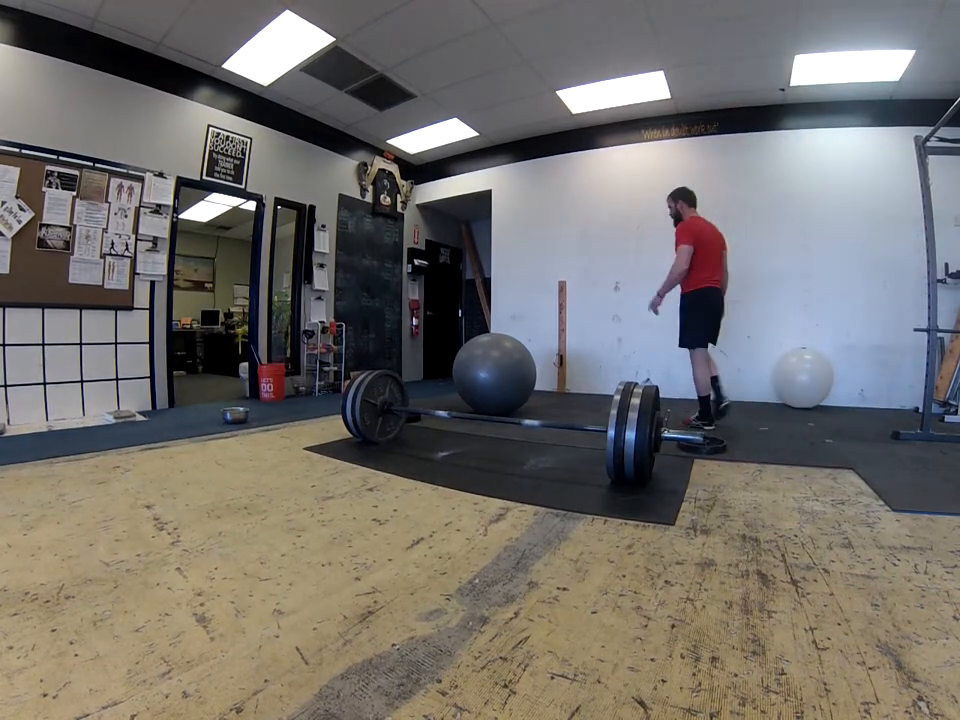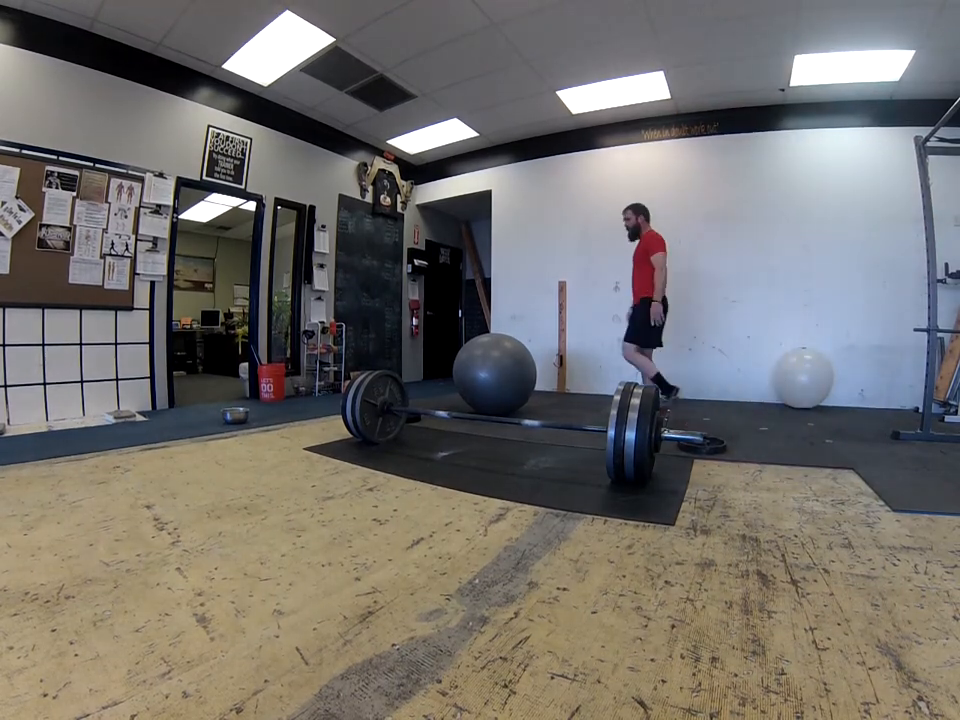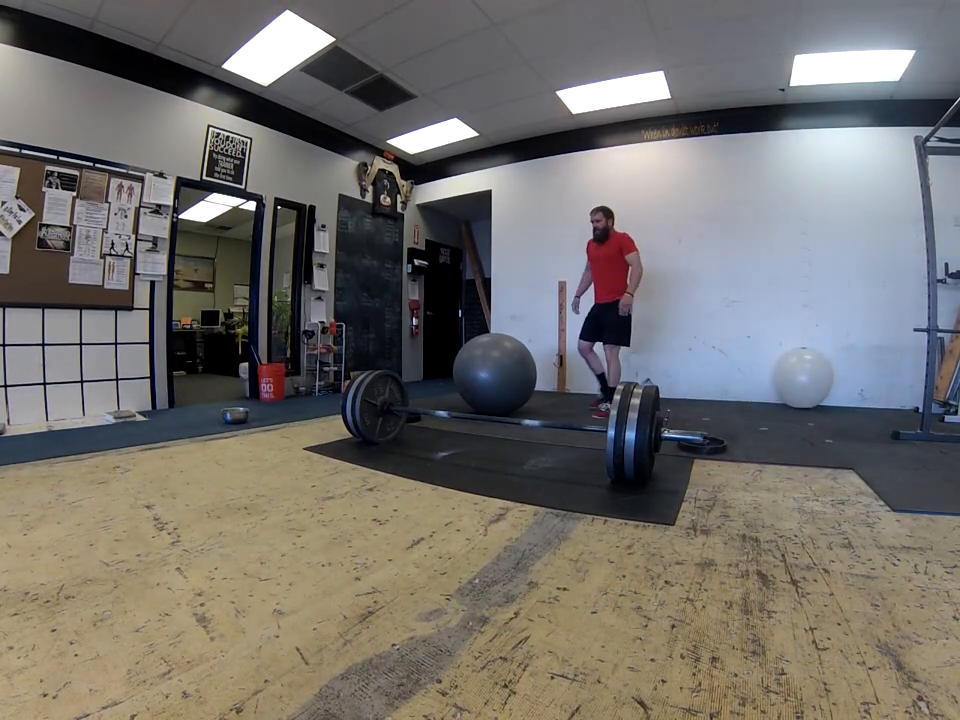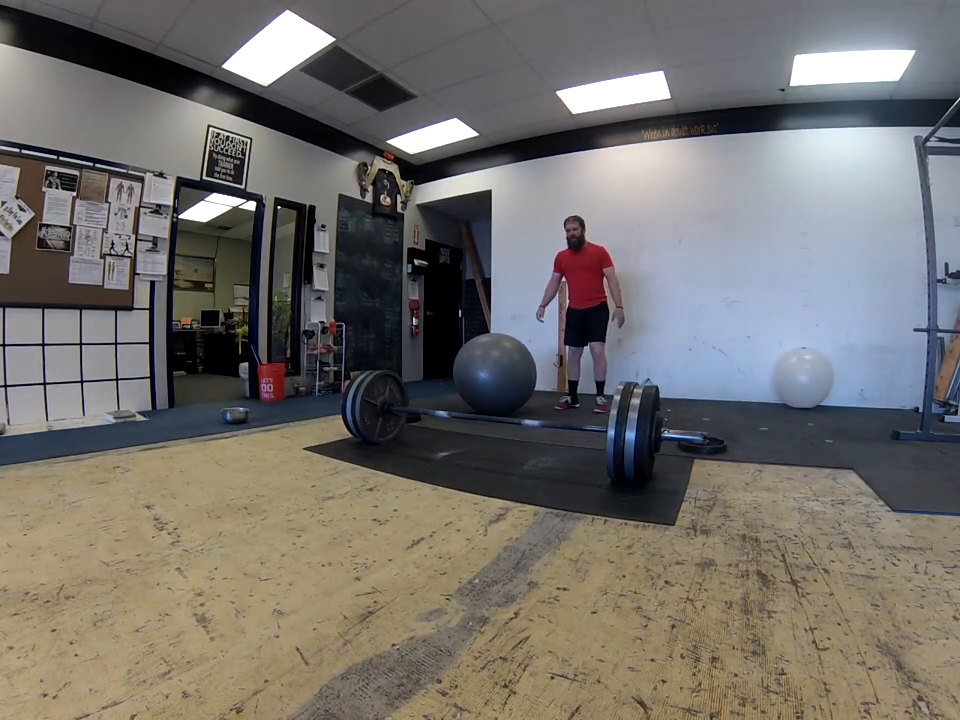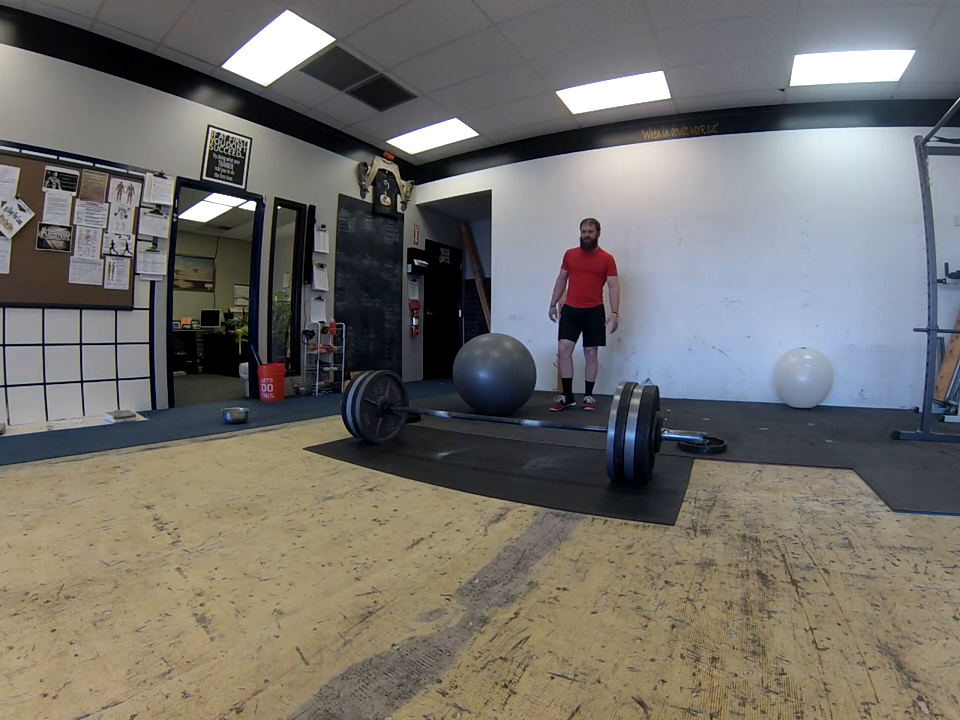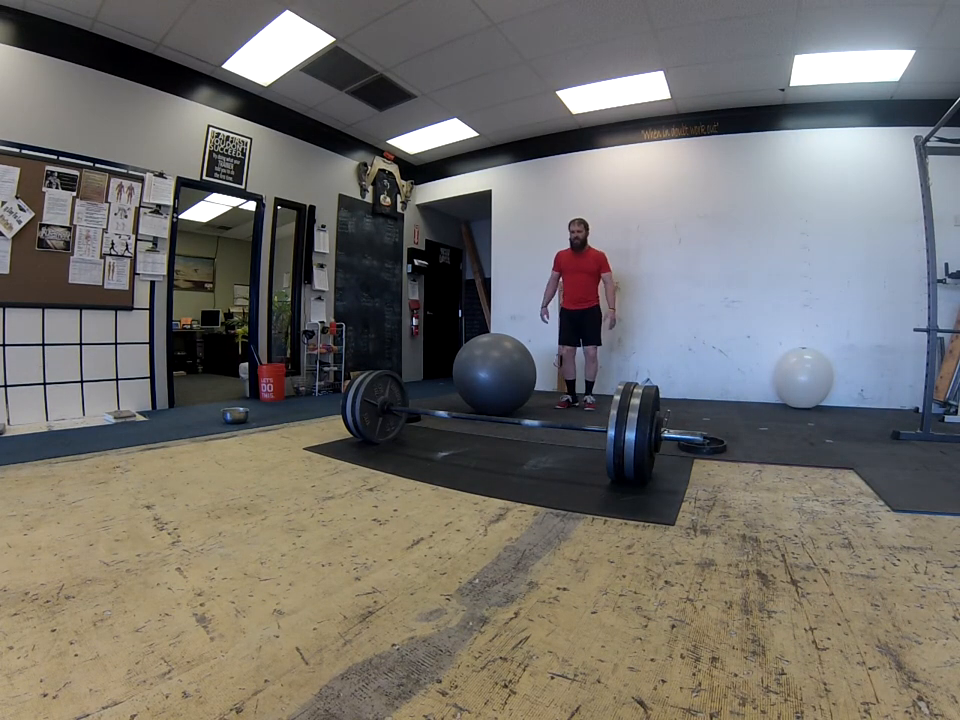
dt=0.5s
person 1, frame 1
left shoulder: (686, 228)
right shoulder: (713, 230)
left elbow: (681, 266)
right elbow: (723, 269)
left wrist: (659, 295)
left hip: (695, 298)
right hip: (713, 297)
left knee: (698, 356)
right knee: (701, 352)
left ankle: (705, 416)
right ankle: (718, 397)
person 1, frame 2
left shoulder: (653, 239)
right shoulder: (641, 243)
left elbow: (660, 270)
left wrist: (656, 302)
right wrist: (634, 305)
left hip: (650, 304)
right hip: (644, 304)
left knee: (629, 351)
right knee: (643, 354)
left ankle: (668, 389)
person 1, frame 3
left shoulder: (623, 240)
right shoulder: (592, 244)
left elbow: (637, 267)
left wrist: (629, 294)
right wrist: (578, 295)
left hip: (616, 306)
right hip: (599, 305)
left knee: (611, 353)
right knee: (583, 346)
left ankle: (609, 401)
right ankle: (606, 387)
person 1, frame 4
left shoulder: (599, 252)
right shoulder: (561, 257)
left elbow: (612, 279)
right elbow: (553, 282)
left wrist: (619, 306)
right wrist: (542, 305)
left hip: (597, 309)
right hip: (574, 311)
left knee: (597, 350)
right knee: (573, 354)
left ankle: (600, 395)
right ankle: (572, 396)
person 1, frame 5
left shoulder: (607, 259)
right shoulder: (570, 255)
left elbow: (613, 287)
right elbow: (562, 280)
left wrist: (614, 313)
right wrist: (553, 304)
left hip: (594, 311)
right hip: (570, 309)
left knee: (591, 353)
right knee: (564, 349)
left ankle: (588, 396)
right ankle: (567, 396)
person 1, frame 6
left shoulder: (598, 256)
right shoulder: (561, 256)
left elbow: (608, 283)
right elbow: (553, 281)
left wrist: (611, 309)
right wrist: (544, 305)
left hip: (590, 311)
right hip: (568, 312)
left knee: (590, 354)
right knee: (566, 353)
left ankle: (588, 396)
right ankle: (571, 395)
